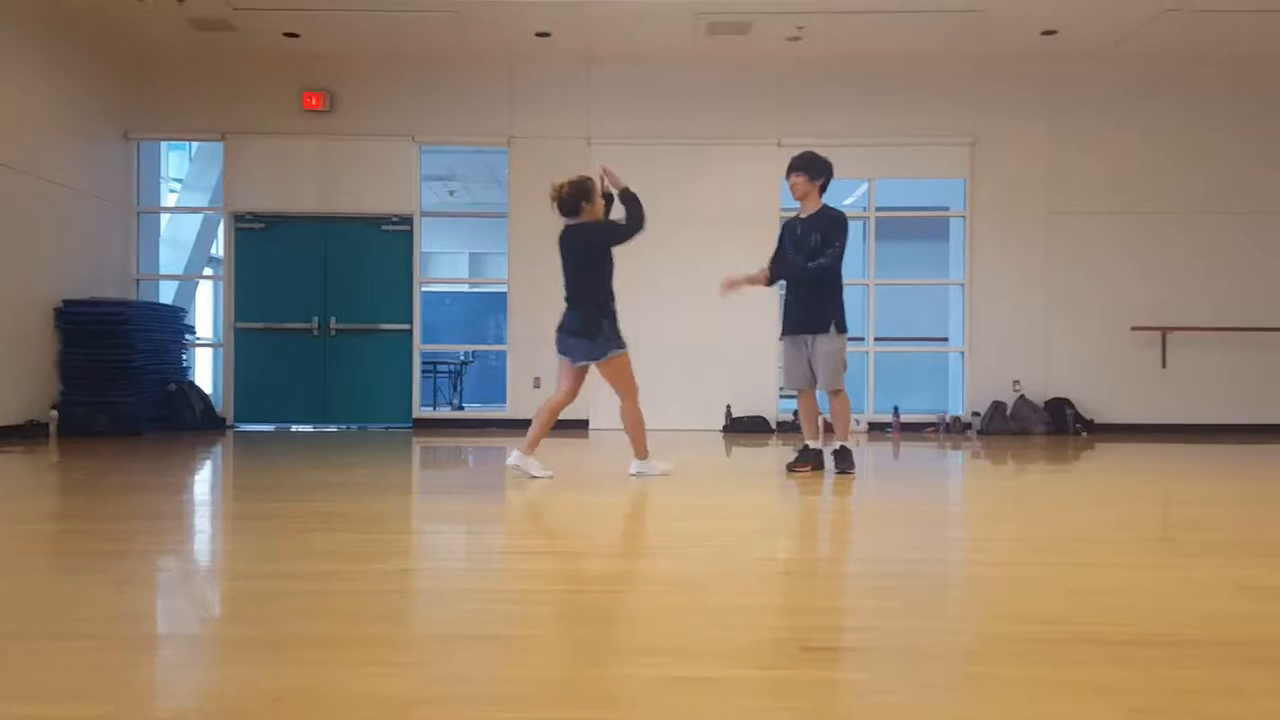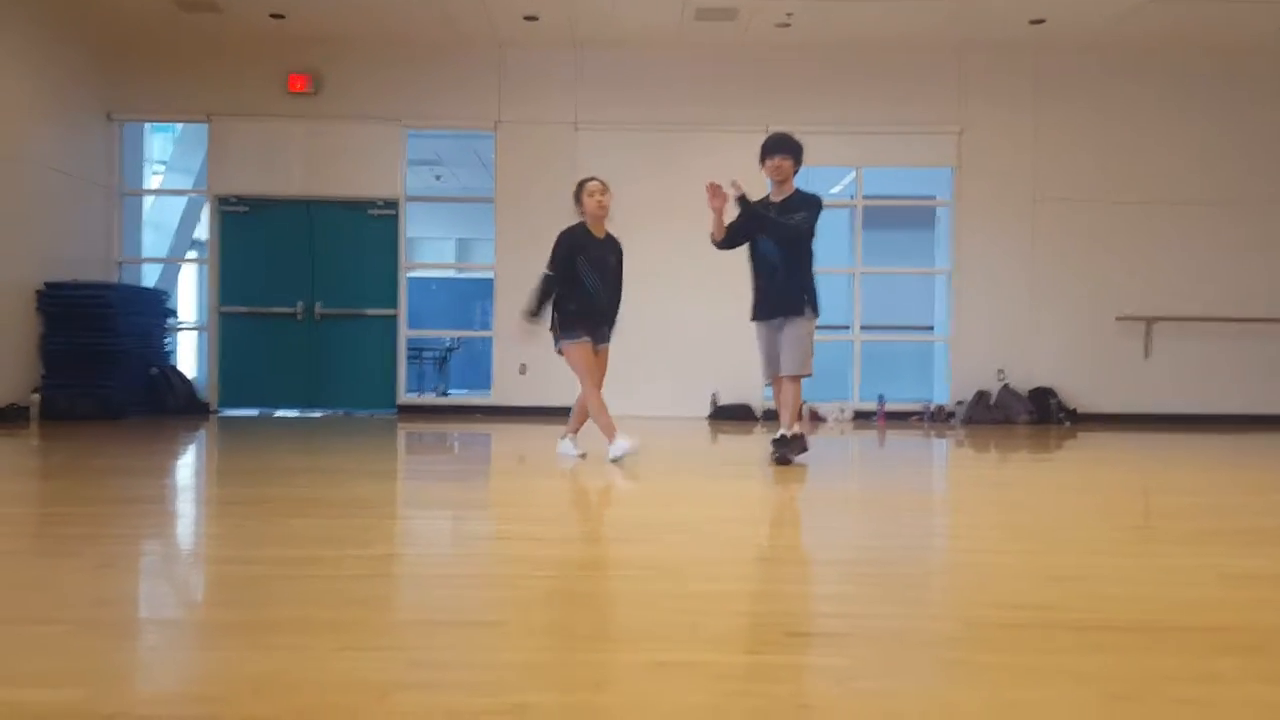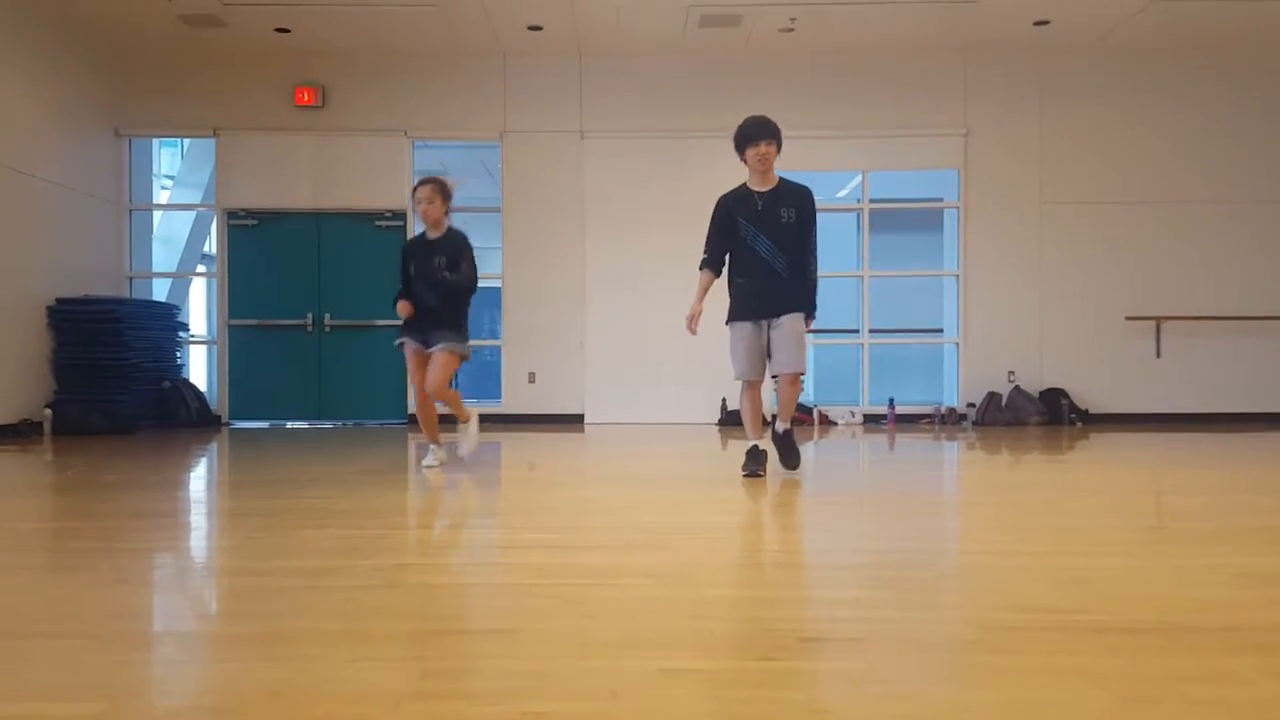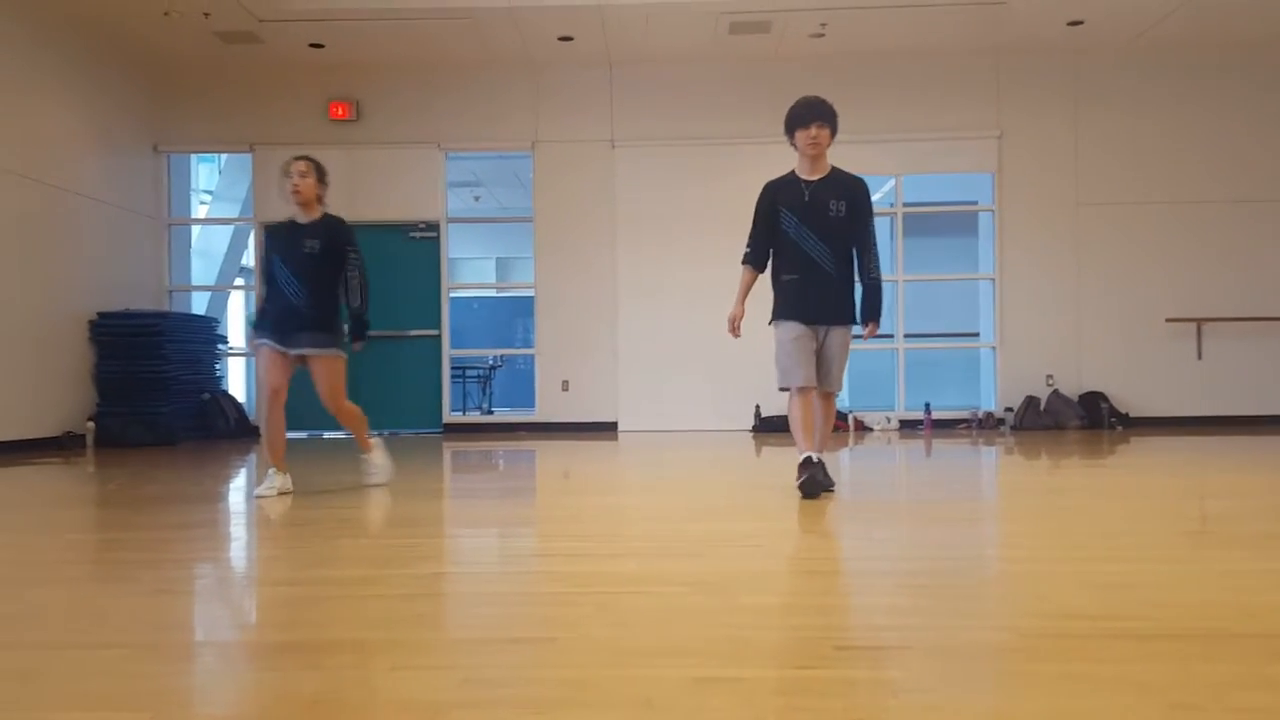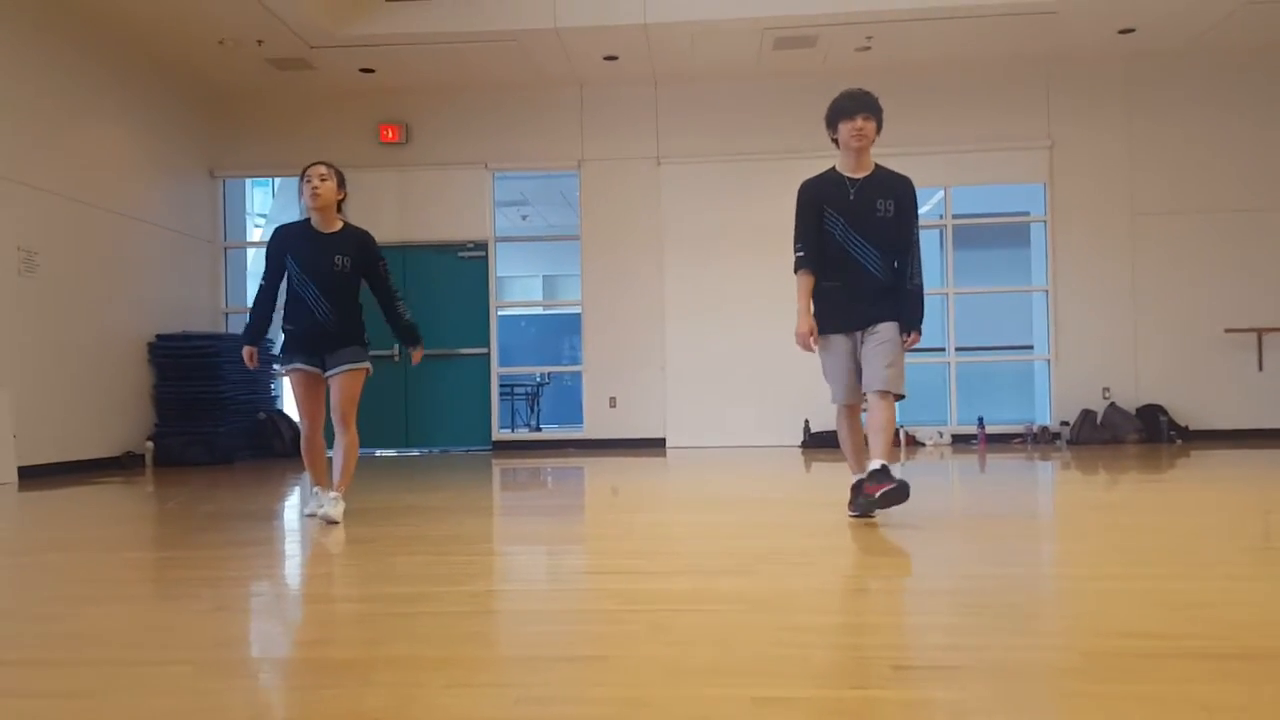
dt=1s
person 1, frame 1
left shoulder: (834, 220)
right shoulder: (790, 227)
left elbow: (828, 266)
right elbow: (775, 270)
left wrist: (782, 271)
right wrist: (746, 280)
left hip: (826, 319)
right hip: (795, 319)
left knee: (834, 386)
right knee: (803, 388)
left ankle: (842, 448)
right ankle: (812, 449)
person 1, frame 2
left shoulder: (809, 204)
right shoulder: (755, 211)
left elbow: (789, 232)
right elbow: (723, 241)
left wrist: (746, 206)
right wrist: (717, 213)
left hip: (798, 303)
right hip: (765, 305)
left knee: (792, 373)
right knee: (776, 375)
left ankle: (785, 436)
right ankle: (795, 433)
person 1, frame 3
left shoulder: (799, 197)
right shoulder: (729, 204)
left elbow: (808, 255)
right elbow: (714, 257)
left wrist: (810, 304)
right wrist: (698, 300)
left hip: (788, 306)
right hip: (744, 308)
left knee: (790, 375)
right knee: (750, 380)
left ankle: (783, 429)
right ankle: (755, 449)
person 1, frame 4
left shoulder: (853, 189)
right shoulder: (775, 192)
left elbow: (867, 251)
right elbow: (757, 252)
left wrist: (872, 307)
right wrist: (739, 302)
left hip: (837, 309)
right hip: (791, 309)
left knee: (827, 390)
right knee: (800, 387)
left ankle: (818, 459)
right ankle: (806, 462)
person 1, frame 5
left shoulder: (899, 188)
right shoulder: (813, 190)
left elbow: (910, 258)
right elbow: (805, 257)
left wrist: (912, 316)
right wrist: (804, 313)
left hip: (884, 313)
right hip: (834, 317)
left knee: (881, 392)
right knee: (847, 402)
left ankle: (880, 474)
right ankle: (859, 482)
person 2, frame 1
left shoulder: (571, 235)
right shoulder: (590, 236)
right elbow: (635, 223)
left wrist: (608, 193)
right wrist: (622, 190)
left hip: (572, 326)
right hip: (598, 329)
left knee: (563, 396)
right knee: (629, 394)
left ankle: (523, 453)
right ankle: (642, 460)
person 2, frame 2
left shoulder: (614, 246)
right shoulder: (571, 238)
left elbow: (613, 291)
right elbow: (551, 280)
left wrist: (606, 326)
right wrist: (534, 314)
left hip: (597, 324)
right hip: (571, 322)
left knee: (593, 386)
right knee: (591, 383)
left ankle: (568, 438)
right ankle: (615, 441)
person 2, frame 3
left shoulder: (458, 242)
right shoulder: (411, 247)
left elbow: (468, 284)
right elbow: (406, 287)
left wrist: (433, 279)
right wrist: (401, 302)
left hip: (450, 328)
right hip: (416, 327)
left knee: (434, 388)
right knee: (420, 392)
left ankle: (466, 418)
right ankle: (435, 447)
person 2, frame 4
left shoulder: (336, 229)
right shoulder: (276, 233)
left elbow: (355, 276)
left wrist: (359, 318)
right wrist: (261, 318)
left hip: (321, 328)
right hip: (276, 325)
left knee: (334, 402)
right knee: (271, 395)
left ankle: (370, 449)
right ankle: (278, 473)
person 2, frame 5
left shoulder: (360, 241)
right shoulder: (285, 237)
left elbow: (385, 291)
right elbow: (268, 290)
left wrist: (410, 336)
right wrist: (252, 337)
left hip: (347, 344)
right hip: (301, 344)
left knee: (344, 420)
right knee: (310, 425)
left ankle: (337, 496)
right ankle: (319, 490)
